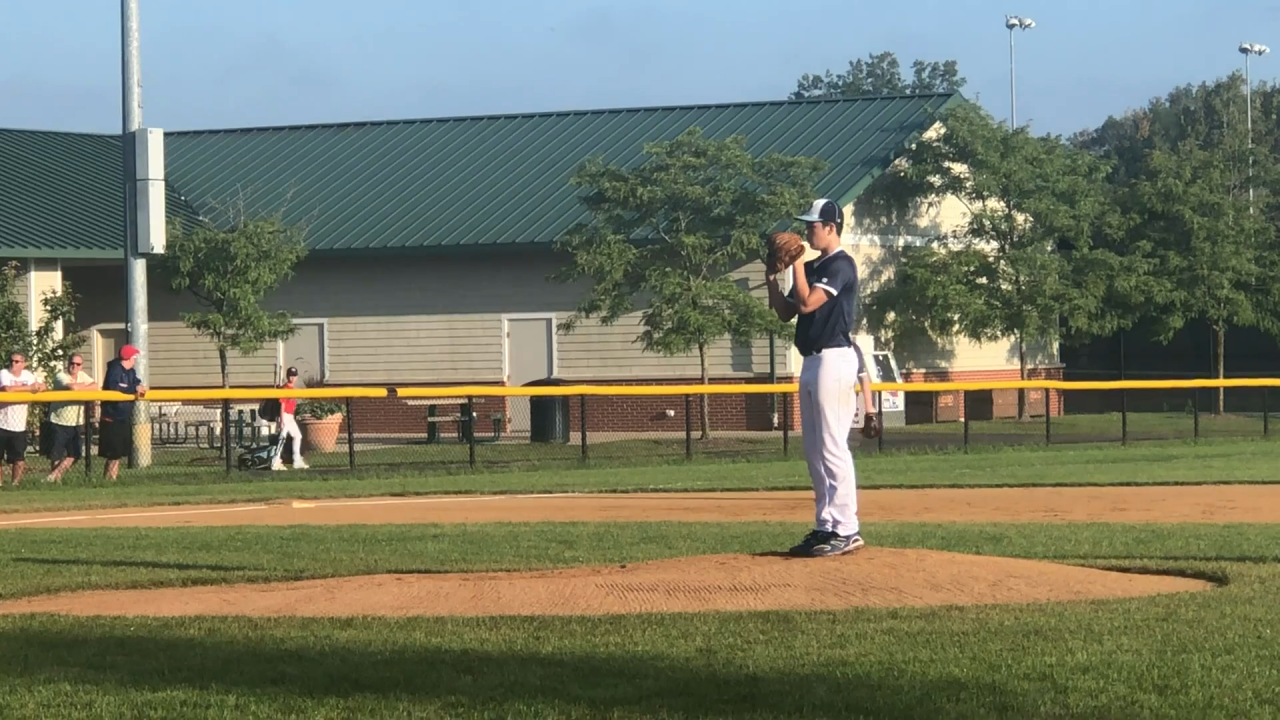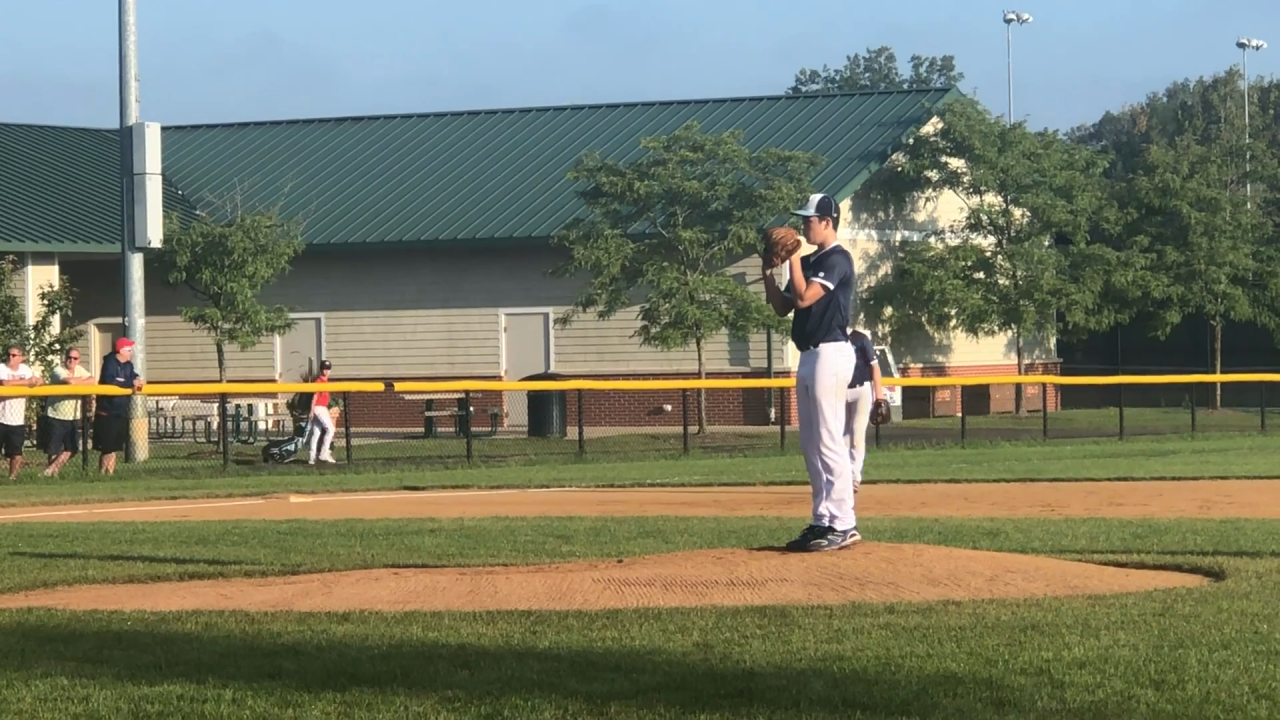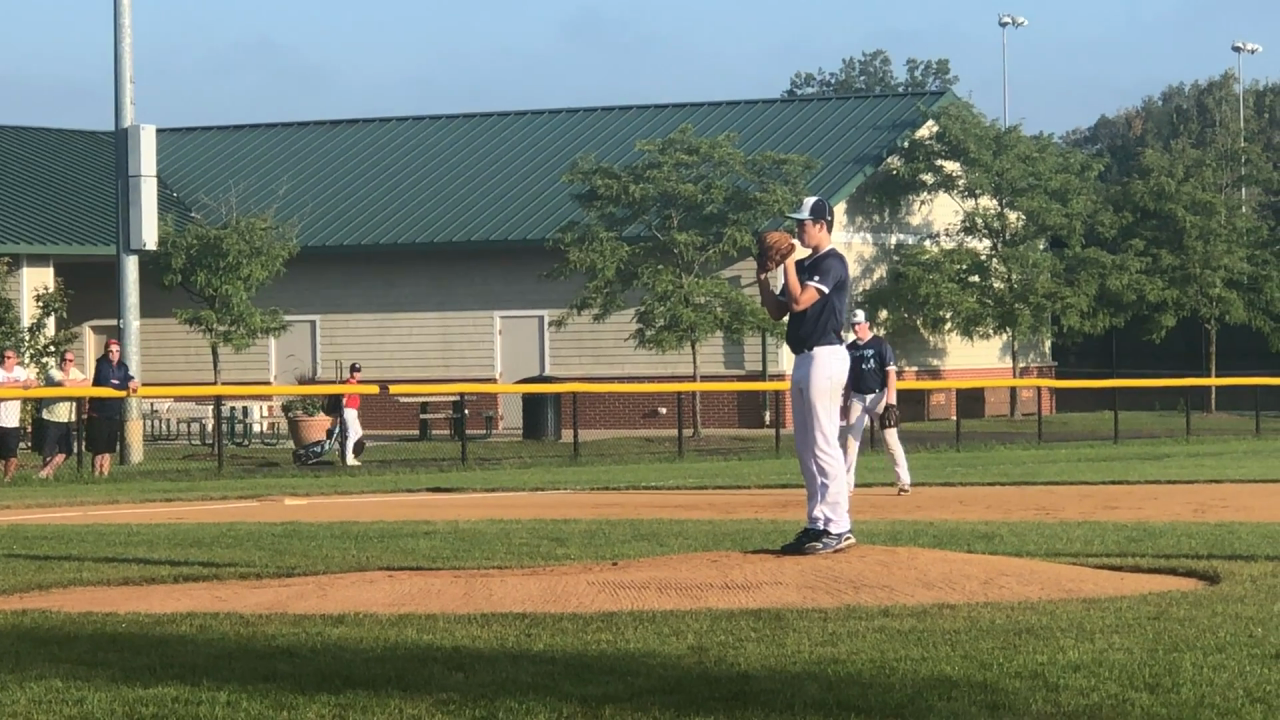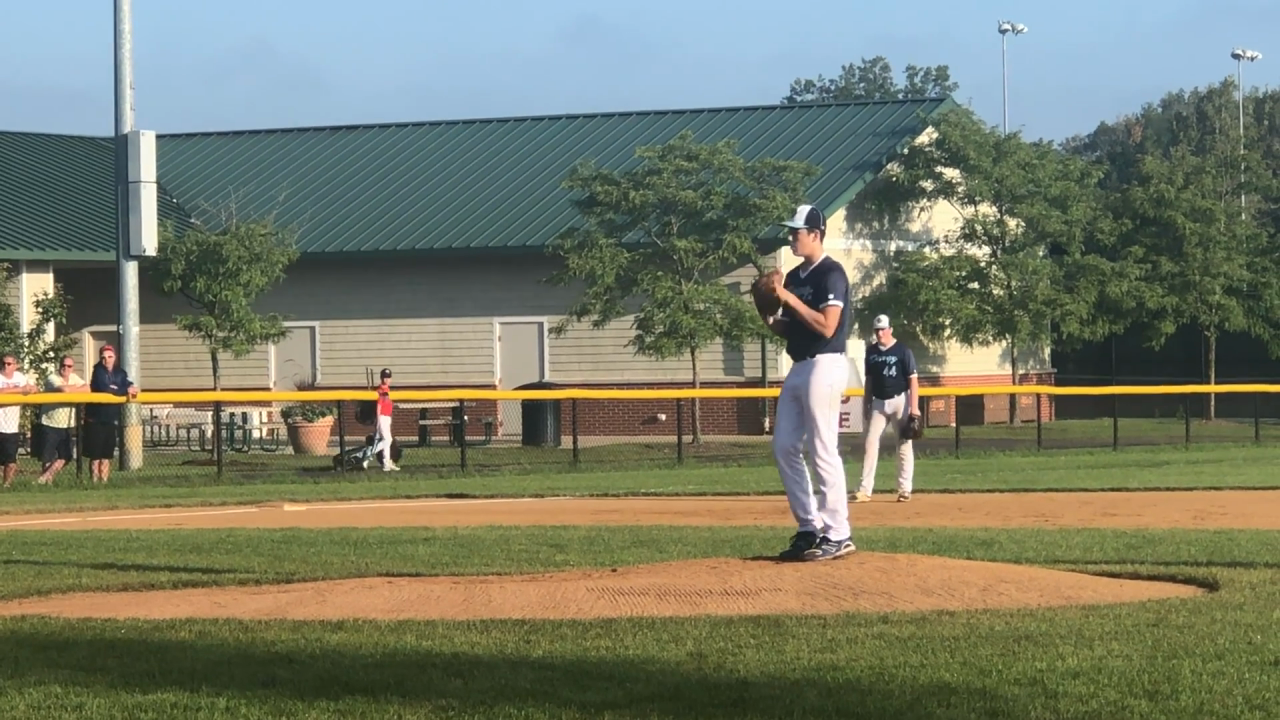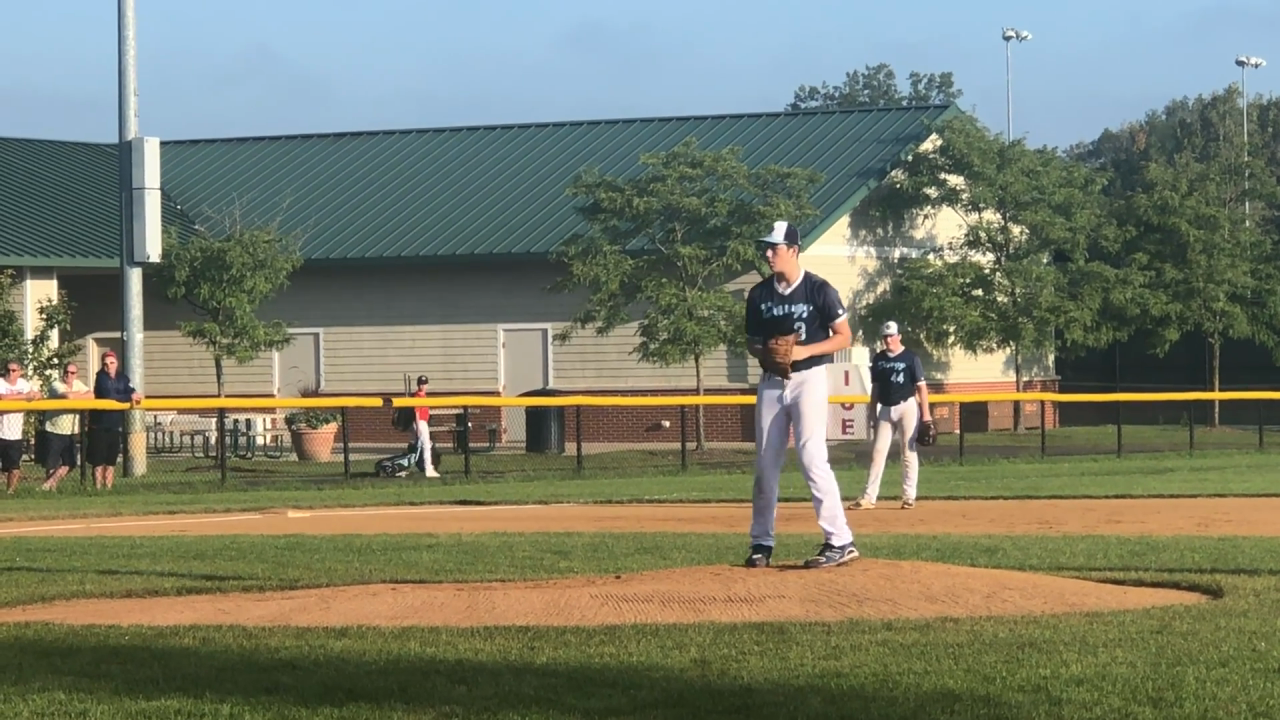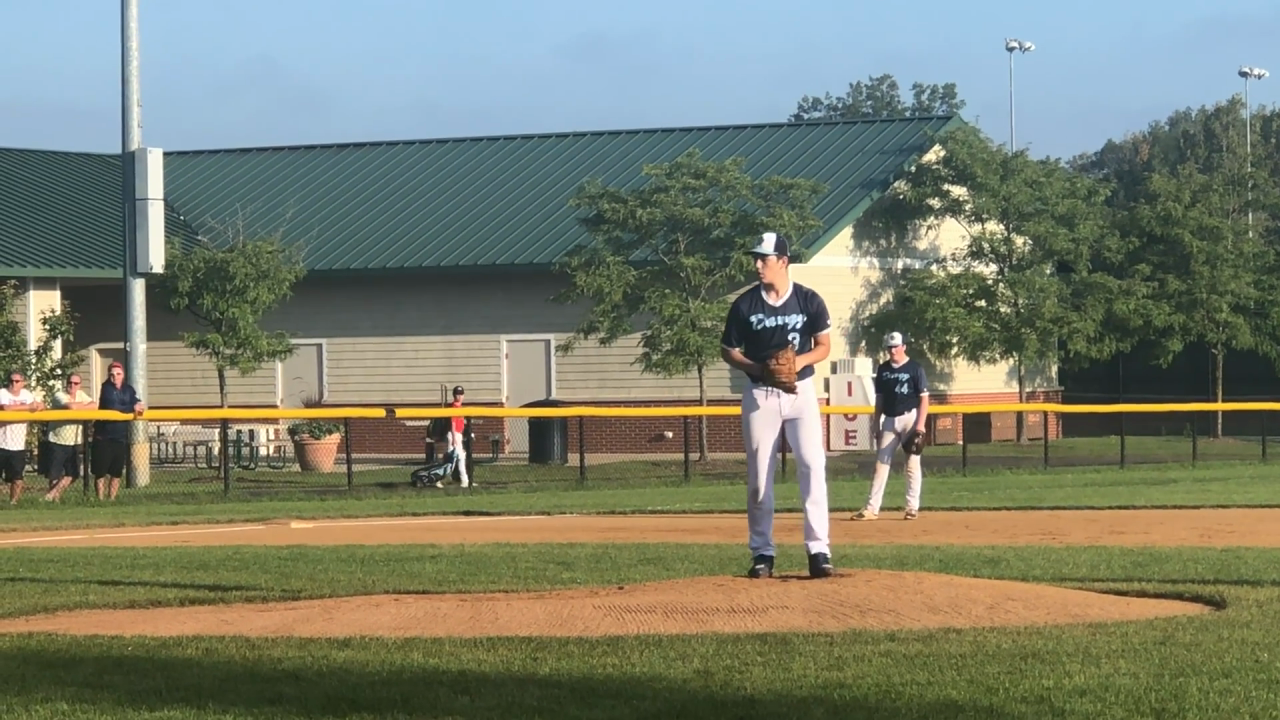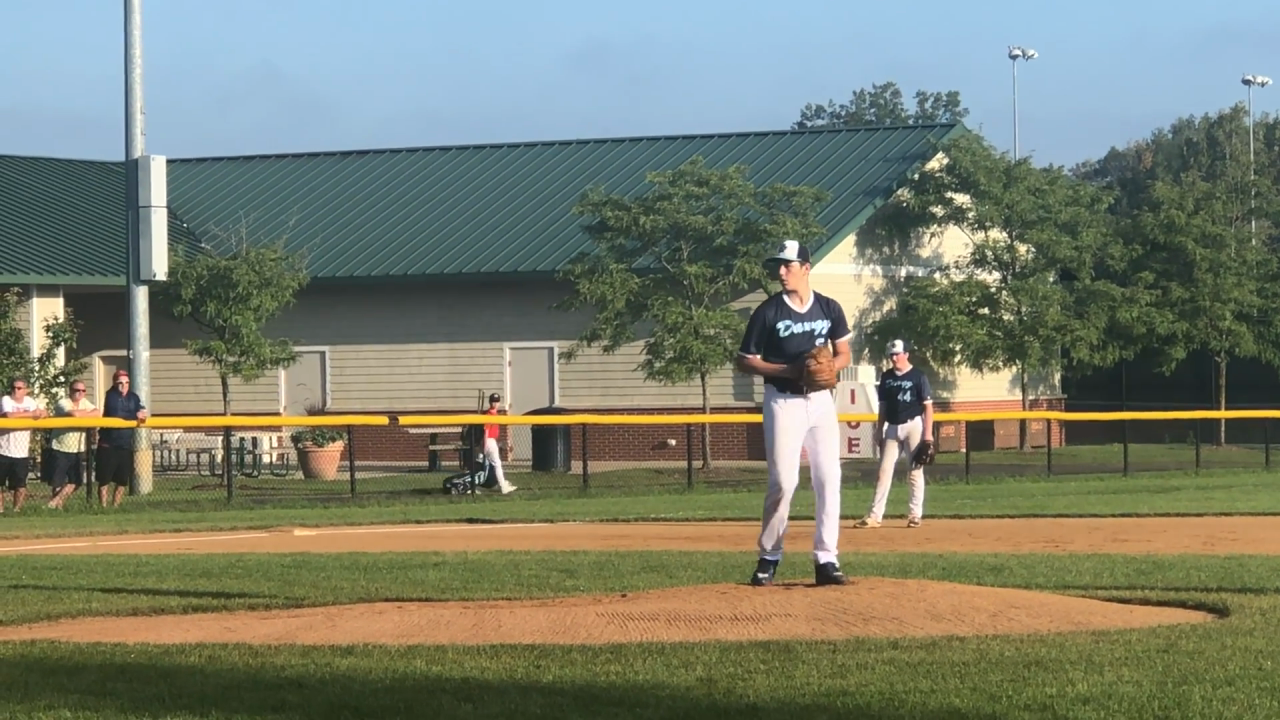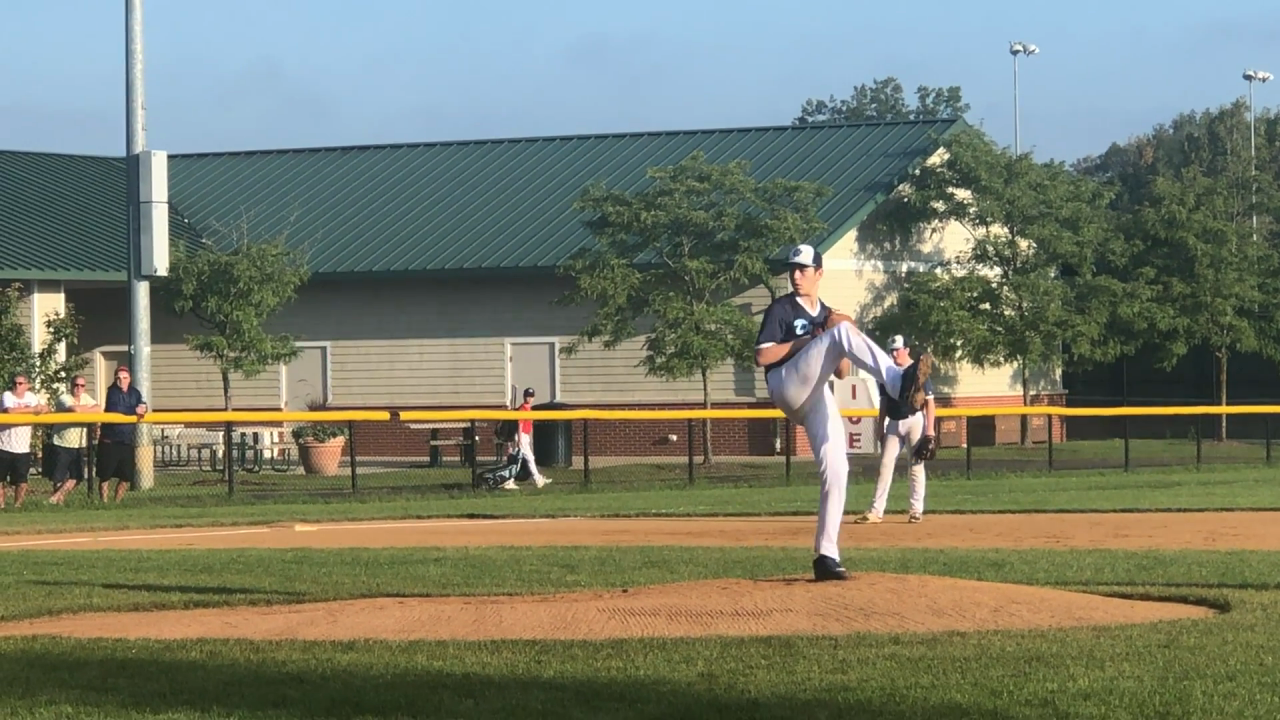
dt=0.4s
person 1, frame 1
left shoulder: (840, 264)
right shoulder: (812, 267)
left elbow: (807, 303)
right elbow: (785, 312)
left wrist: (796, 263)
right wrist: (772, 275)
left hip: (832, 360)
right hip: (811, 361)
left knee: (832, 446)
right knee: (814, 449)
left ankle: (846, 530)
right ankle: (825, 526)
person 1, frame 2
left shoulder: (837, 259)
right shoulder: (809, 261)
left elbow: (803, 298)
right elbow: (782, 306)
left wrist: (792, 257)
right wrist: (768, 270)
left hip: (830, 355)
right hip: (808, 356)
left knee: (829, 441)
right knee: (811, 444)
left ankle: (843, 525)
right ankle: (822, 521)
person 1, frame 3
left shoulder: (832, 262)
right shoulder: (803, 265)
left elbow: (799, 302)
right elbow: (777, 311)
left wrist: (787, 261)
right wrist: (763, 274)
left hip: (824, 359)
right hip: (804, 360)
left knee: (824, 444)
right knee: (806, 448)
left ankle: (839, 528)
right ankle: (818, 524)
person 1, frame 4
left shoulder: (830, 273)
right shoulder: (794, 276)
left elbow: (828, 327)
left wrist: (789, 299)
right wrist: (769, 316)
left hip: (824, 367)
right hip: (797, 368)
left knee: (822, 452)
right knee: (785, 450)
left ankle: (838, 536)
right ankle: (810, 528)
person 1, frame 5
left shoulder: (819, 290)
right shoulder: (758, 294)
left elbow: (844, 337)
right elbow: (752, 341)
left wrist: (804, 351)
right wrist: (764, 355)
left hip: (810, 380)
right hip: (771, 383)
left knee: (812, 459)
right knee: (766, 465)
left ankle: (840, 541)
right ankle: (762, 542)
person 1, frame 6
left shoulder: (809, 300)
right shoulder: (744, 304)
left elbow: (824, 347)
right elbow: (729, 352)
left wrist: (797, 362)
right wrist: (756, 368)
left hip: (800, 391)
right hip: (759, 394)
left knee: (813, 466)
right knee: (759, 476)
left ankle: (818, 551)
right ankle: (762, 552)
person 1, frame 7
left shoulder: (830, 308)
right shoulder: (767, 311)
left elbow: (844, 354)
right elbow: (745, 361)
right wrist: (788, 369)
left hip: (821, 398)
right hip: (783, 400)
left knee: (830, 477)
right knee: (781, 481)
left ankle: (826, 560)
right ankle: (769, 555)
person 1, frame 8
left shoulder: (828, 314)
right shoulder: (780, 308)
left elbow: (842, 370)
right elbow: (763, 357)
left wrist: (842, 345)
right wrist: (814, 334)
left hip: (817, 393)
right hip: (787, 386)
left knee: (836, 471)
right knee: (843, 329)
left ankle: (826, 556)
right ankle: (900, 382)
